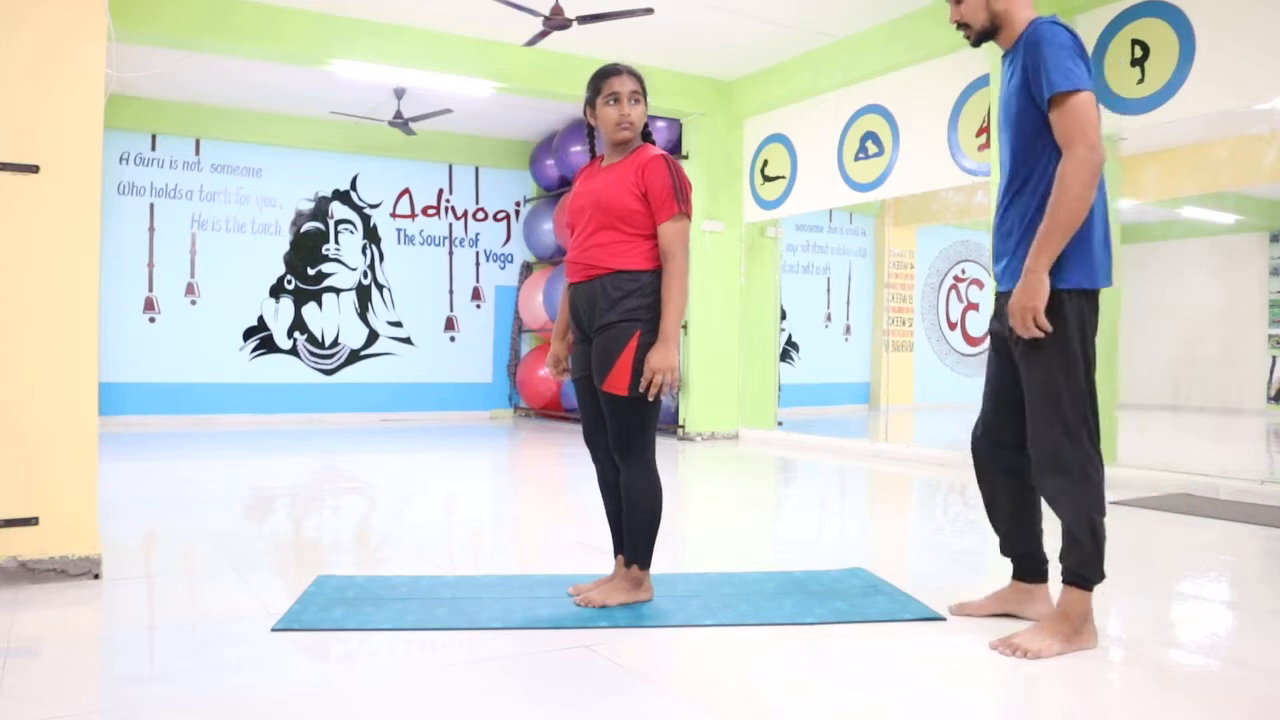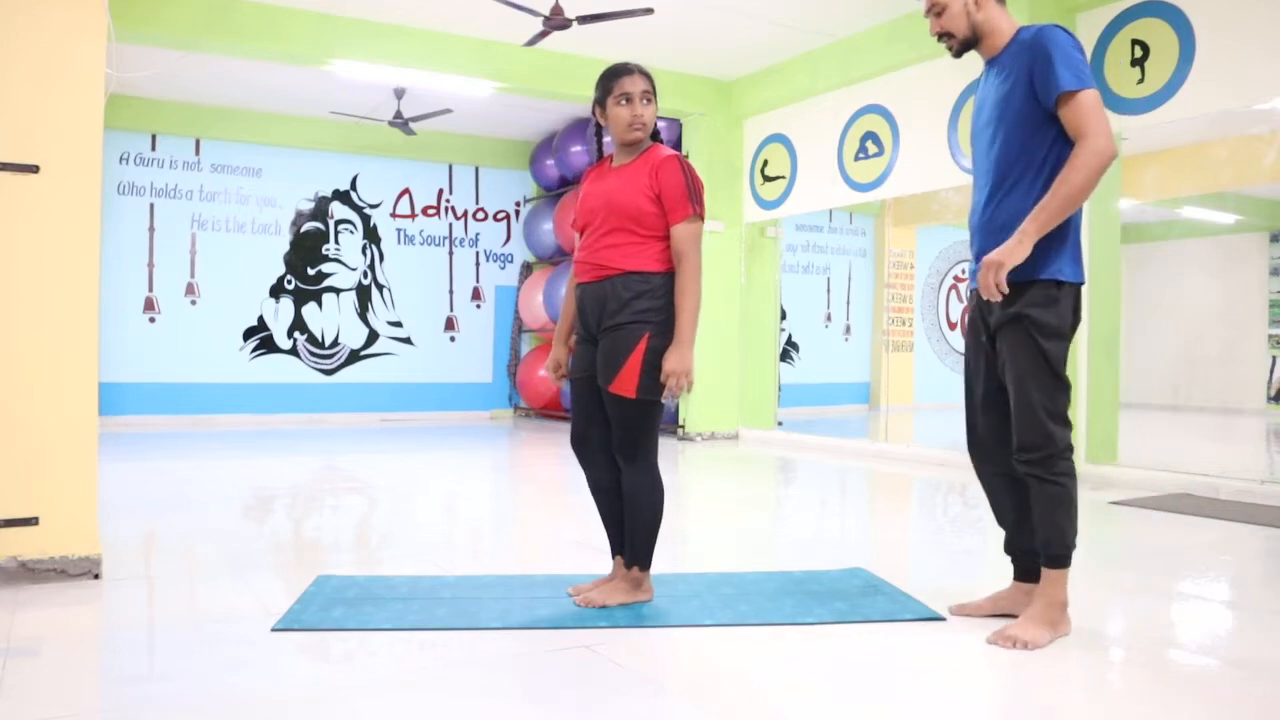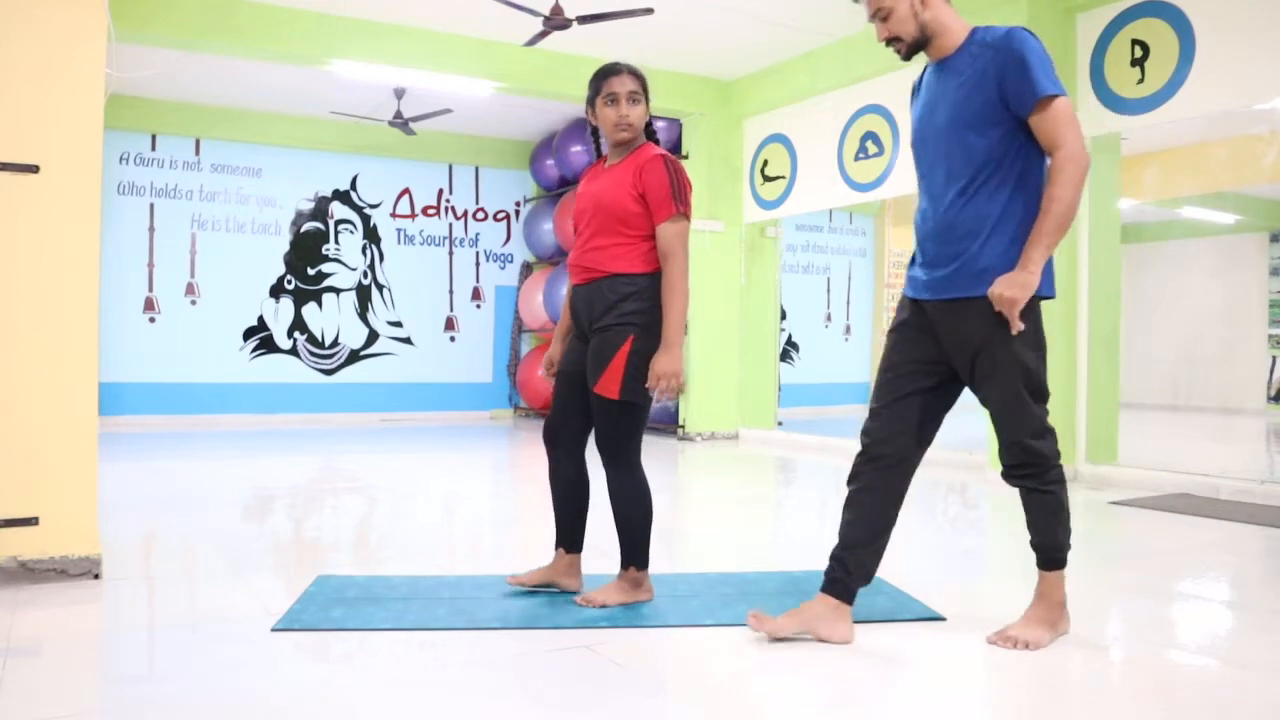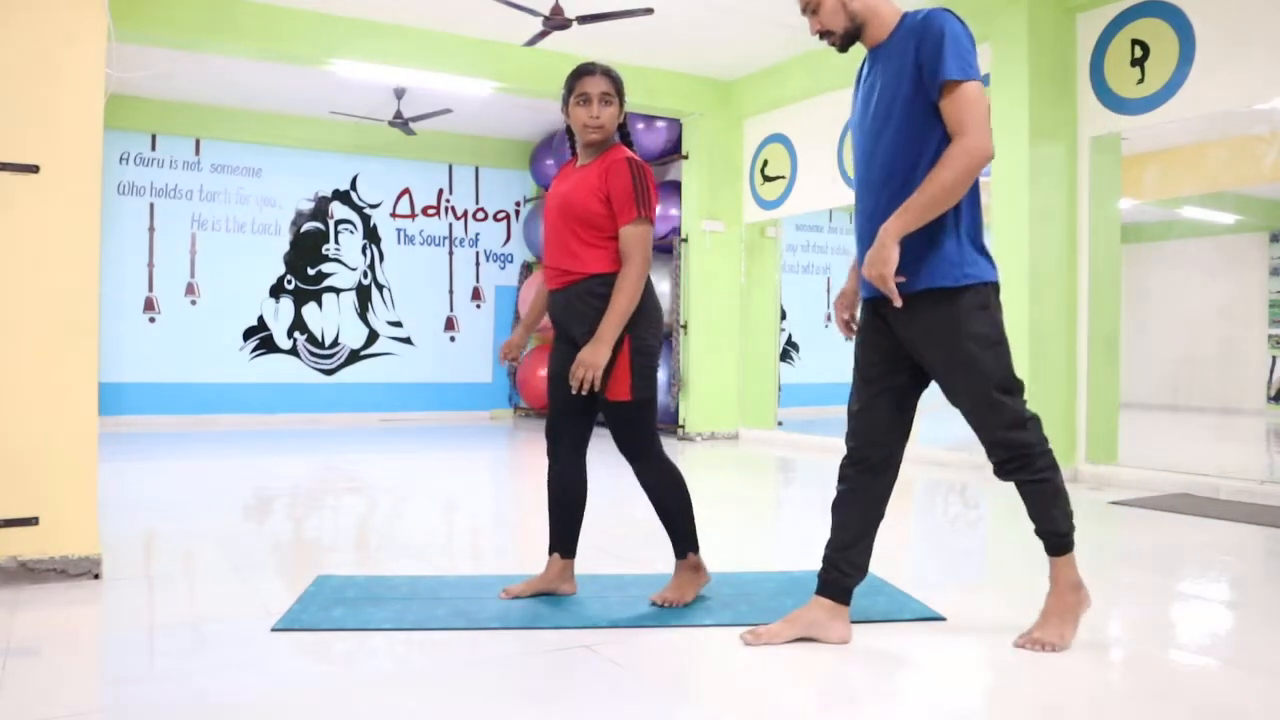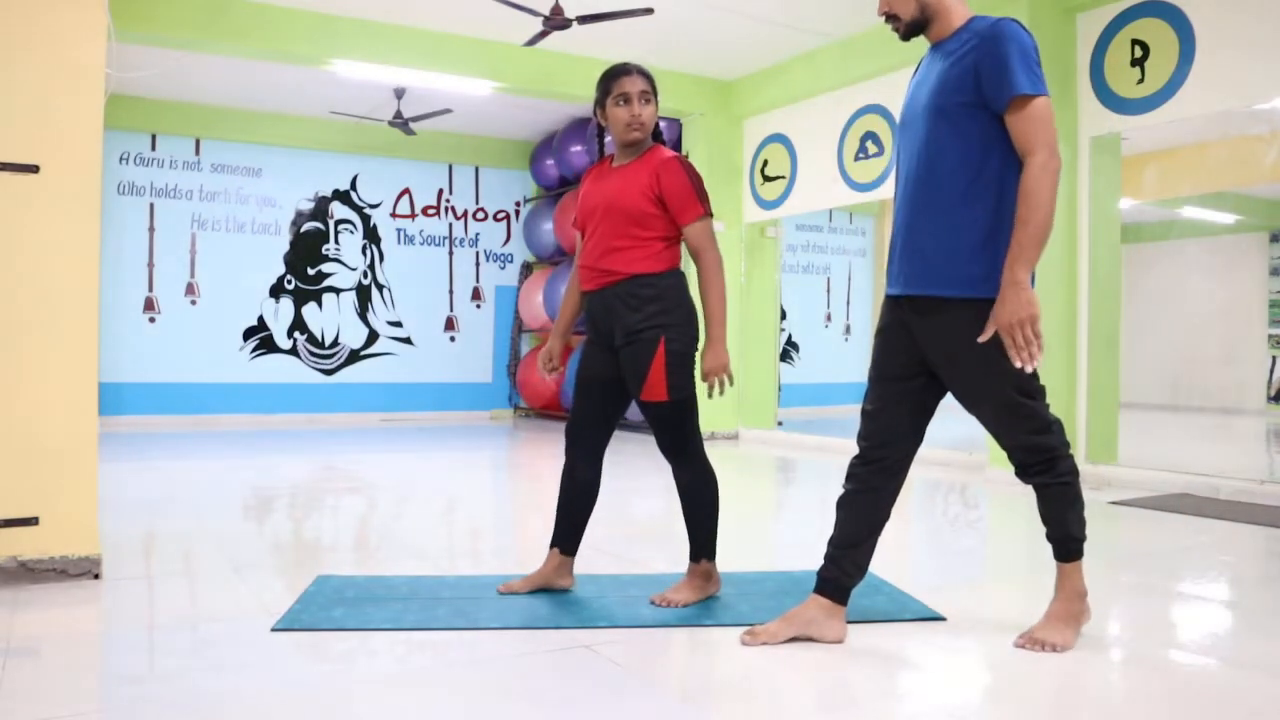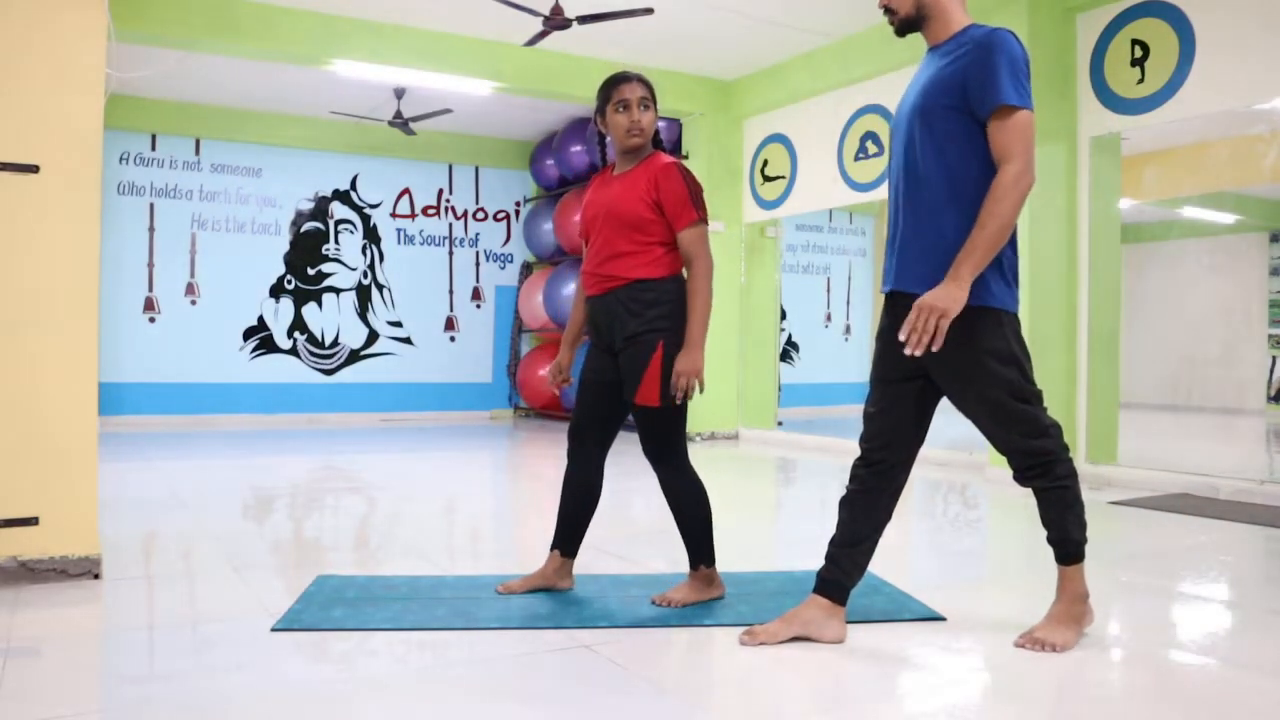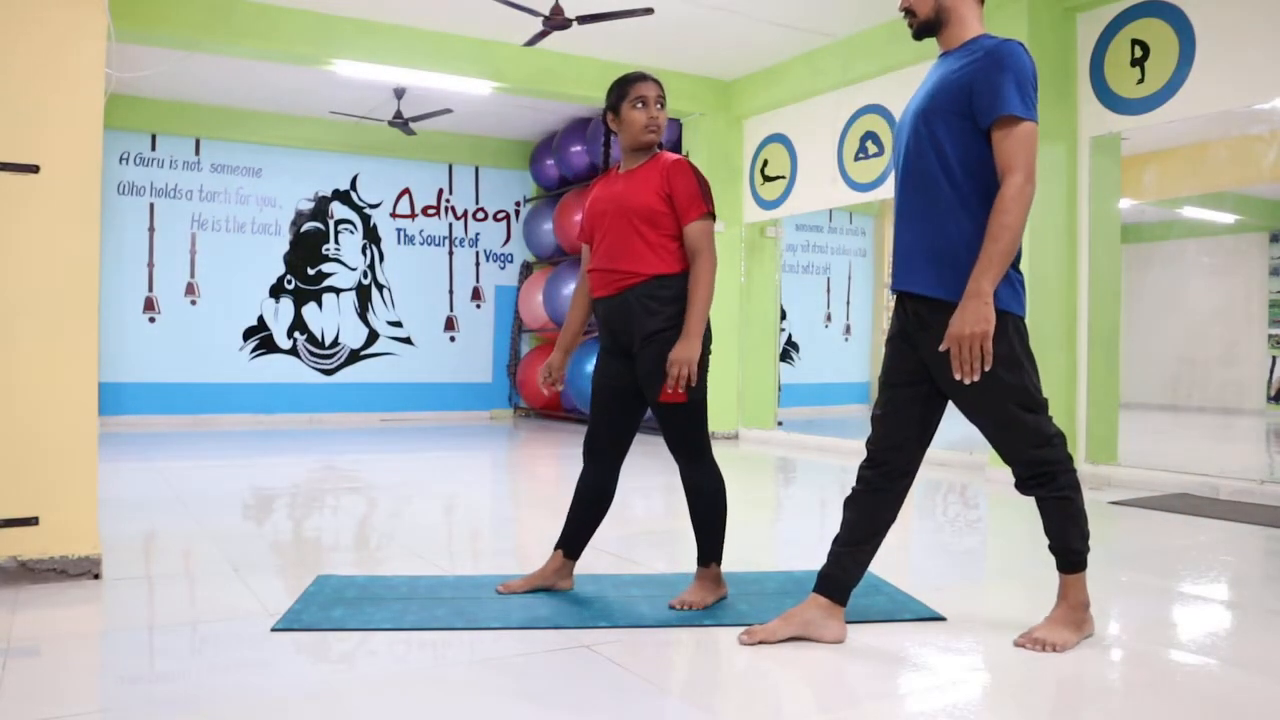
dt=0.7s
person 1, frame 1
right shoulder: (1017, 60)
left elbow: (1085, 154)
left wrist: (1035, 272)
left hip: (1055, 286)
right hip: (1019, 287)
left knee: (1062, 445)
right knee: (998, 441)
left ankle: (1076, 612)
right ankle: (1028, 584)
person 1, frame 2
right shoulder: (988, 78)
left elbow: (1098, 145)
left wrist: (1024, 238)
left hip: (1038, 283)
right hip: (992, 287)
left knee: (1038, 440)
right knee: (991, 444)
left ankle: (1052, 601)
right ankle: (1026, 581)
person 1, frame 3
right shoulder: (926, 84)
left elbow: (1071, 155)
left wrist: (1028, 269)
left hip: (996, 296)
right hip: (925, 297)
left knee: (1025, 448)
right knee: (883, 447)
left ankle: (1051, 600)
right ankle: (835, 603)
person 1, frame 4
right shoulder: (869, 69)
left elbow: (974, 144)
left wrist: (891, 234)
right wrist: (856, 277)
left hip: (950, 287)
right hip: (887, 293)
left knee: (1009, 433)
right knee: (866, 451)
left ankle: (1066, 582)
right ankle: (831, 604)
person 1, frame 5
right shoulder: (929, 64)
left elbow: (1042, 160)
left wrist: (1016, 281)
left hip: (975, 298)
right hip: (909, 298)
left knee: (1036, 446)
right knee: (877, 452)
left ankle: (1071, 593)
right ankle: (827, 603)
person 1, frame 6
right shoulder: (931, 67)
left elbow: (1016, 172)
left wrist: (958, 280)
left hip: (967, 304)
right hip: (908, 300)
left knee: (1033, 447)
right knee: (879, 455)
left ankle: (1073, 596)
right ankle: (827, 605)
person 1, frame 7
left shoulder: (999, 59)
right shoulder: (939, 74)
left elbow: (1017, 183)
left wrist: (978, 295)
left hip: (972, 307)
right hip: (917, 307)
left knee: (1036, 455)
right knee: (886, 459)
left ankle: (1074, 602)
right ankle: (826, 605)
person 2, frame 1
left shoulder: (657, 167)
right shoulder: (586, 177)
left elbow: (675, 260)
left wrist: (668, 342)
right wrist: (560, 335)
left hip: (632, 311)
right hip: (589, 317)
left knee: (632, 450)
right knee: (602, 448)
left ankle: (637, 579)
right ankle: (622, 568)
person 2, frame 2
left shoulder: (669, 167)
right shoulder: (592, 178)
left elbow: (688, 262)
left wrist: (683, 345)
right wrist: (561, 338)
left hip: (641, 313)
right hip: (593, 318)
left knee: (633, 450)
right knee: (589, 445)
left ankle: (637, 578)
right ankle: (621, 565)
person 2, frame 3
left shoulder: (657, 166)
right shoulder: (591, 176)
left elbow: (674, 260)
left wrist: (671, 344)
right wrist: (561, 336)
left hip: (631, 314)
right hip: (589, 318)
left knee: (618, 449)
right knee: (561, 438)
left ankle: (635, 578)
right ankle: (565, 563)
person 2, frame 4
left shoulder: (626, 167)
right shoulder: (564, 175)
left elbow: (636, 262)
left wrist: (603, 341)
right wrist: (525, 327)
left hip: (620, 320)
right hip: (571, 321)
left knee: (640, 446)
right knee: (562, 445)
left ankle: (690, 564)
right ankle: (560, 568)
person 2, frame 5
left shoulder: (669, 168)
right shoulder: (593, 179)
left elbow: (707, 255)
left wrist: (715, 341)
right wrist: (558, 334)
left hip: (655, 316)
right hip: (603, 323)
left knee: (680, 445)
right knee: (582, 441)
left ankle: (703, 571)
right ankle: (558, 564)
person 2, frame 6
left shoulder: (669, 174)
right shoulder: (598, 186)
left elbow: (699, 262)
left wrist: (693, 347)
right wrist: (568, 345)
left hip: (654, 322)
right hip: (607, 329)
left knee: (665, 451)
right knee: (584, 443)
left ankle: (705, 576)
right ankle: (559, 565)
person 2, frame 7
left shoulder: (676, 171)
right shoulder: (600, 189)
left elbow: (703, 256)
right elbow: (588, 275)
left wrist: (693, 337)
right wrist: (562, 349)
left hip: (665, 320)
right hip: (616, 330)
left knee: (690, 449)
right knee: (600, 449)
left ankle: (710, 576)
right ankle: (560, 565)
